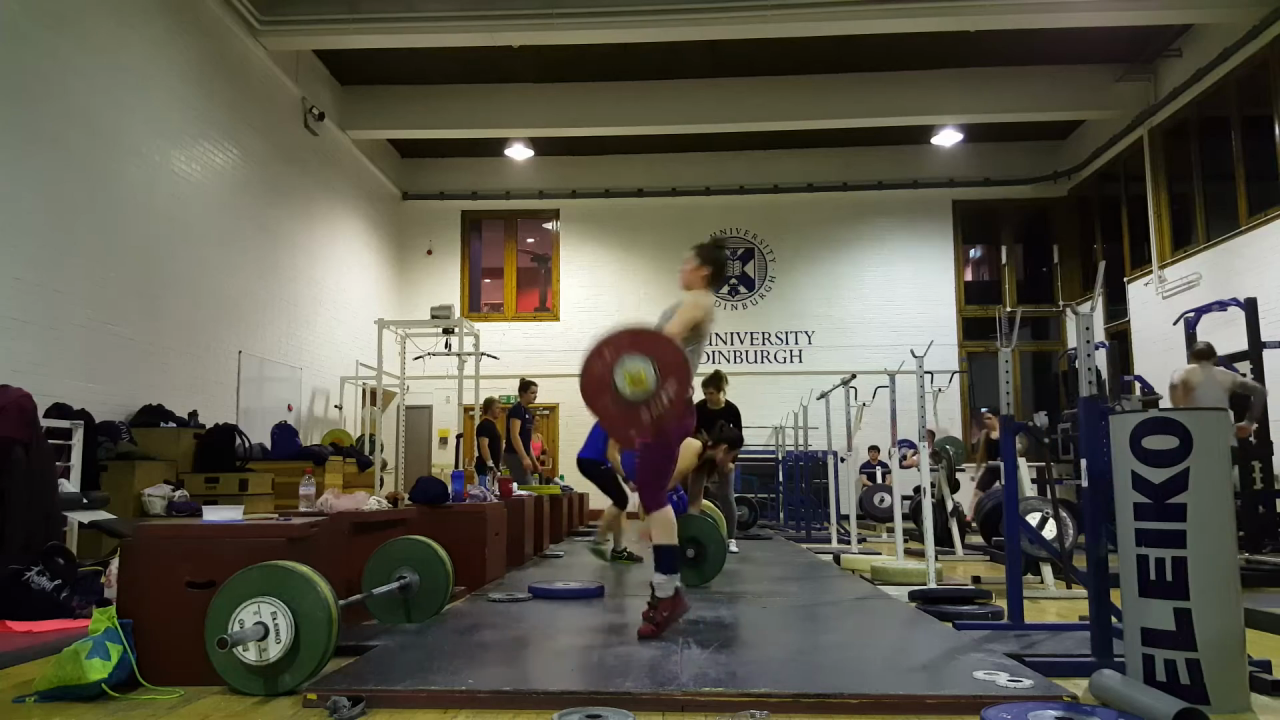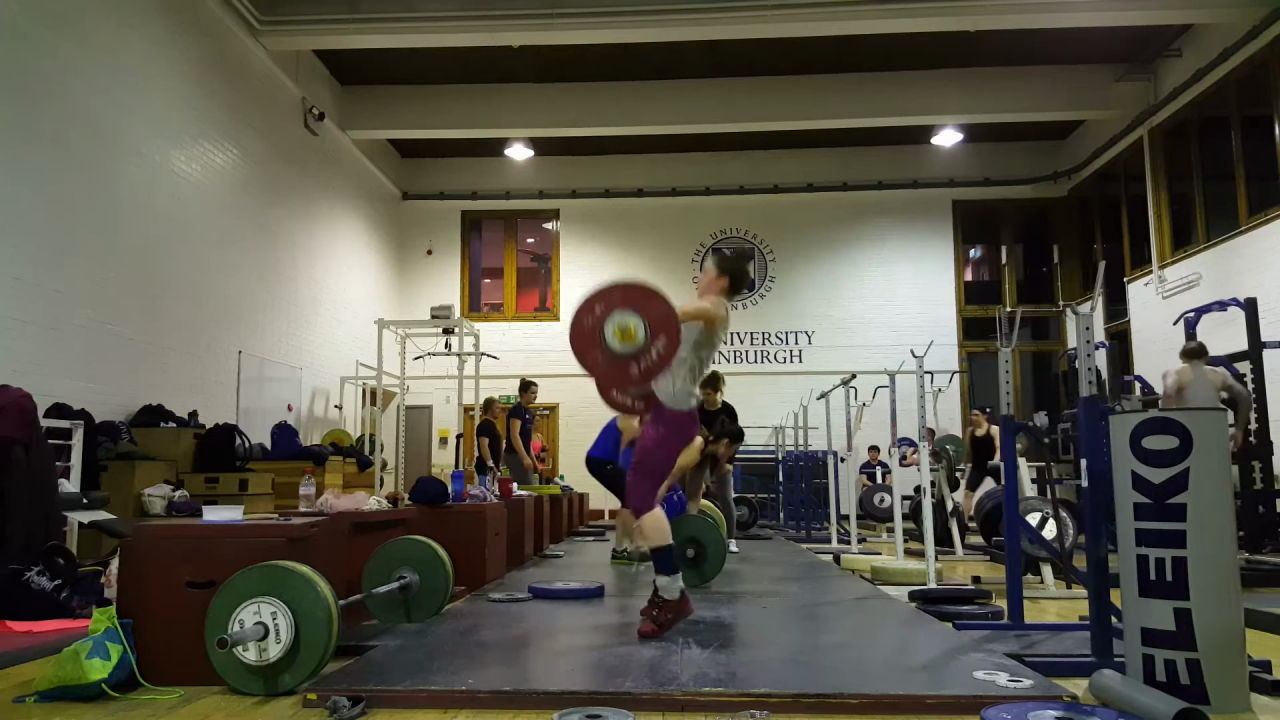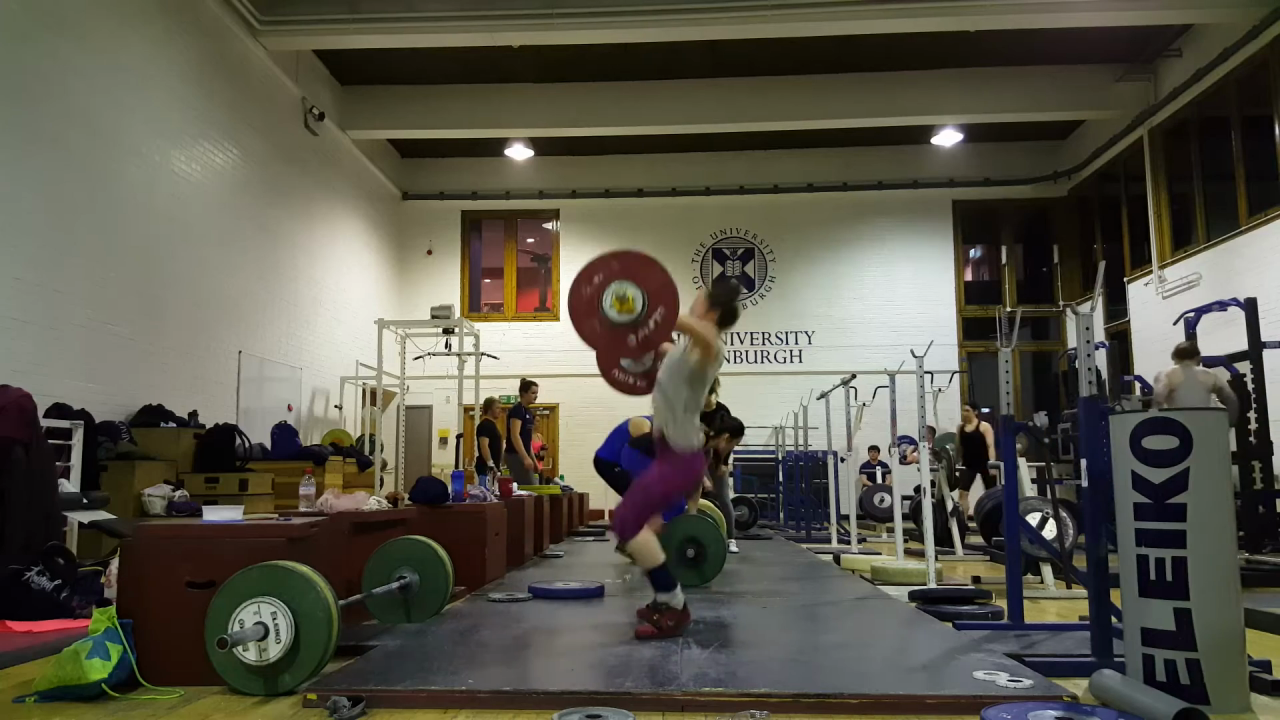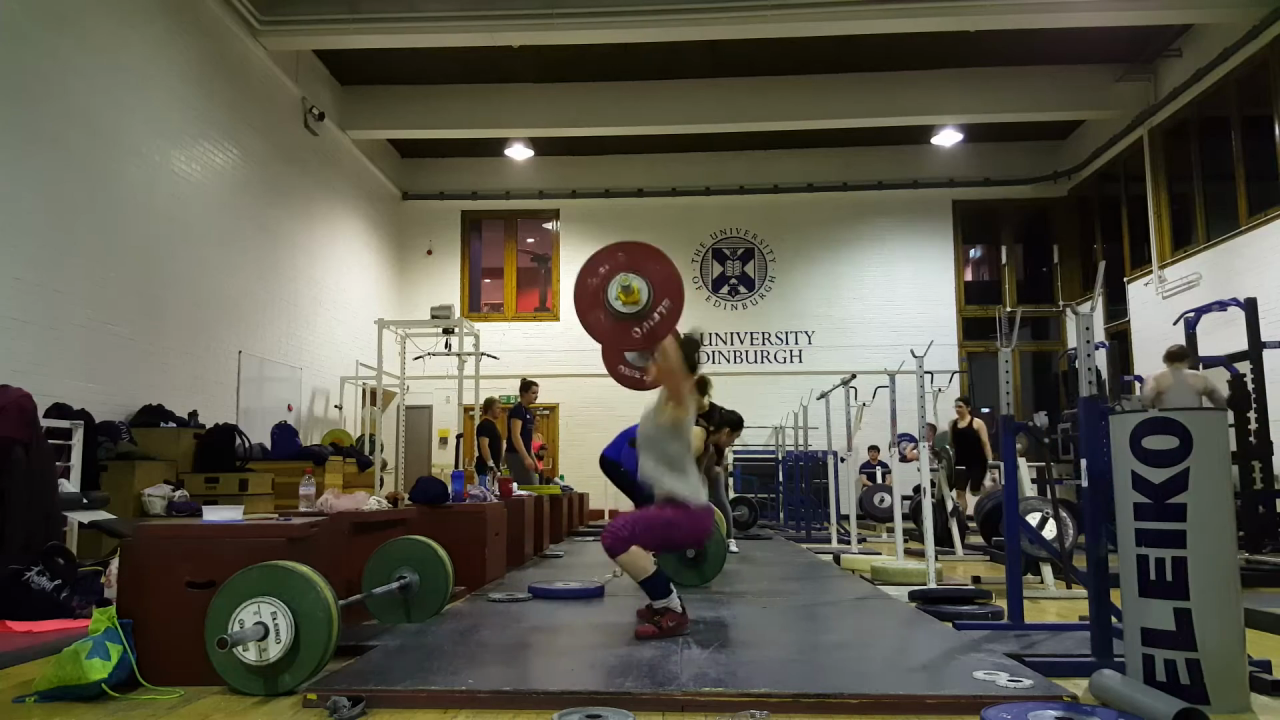
dt=0.1s
person 1, frame 1
left shoulder: (698, 303)
right shoulder: (694, 304)
left elbow: (673, 331)
left hip: (669, 408)
right hip: (666, 407)
left knee: (652, 501)
right knee: (653, 501)
left ankle: (667, 595)
right ankle: (666, 588)
person 1, frame 2
left shoulder: (714, 310)
right shoulder: (707, 311)
left elbow: (685, 311)
left hip: (673, 414)
right hip: (667, 413)
left knee: (640, 498)
right knee: (643, 497)
left ankle: (672, 597)
right ankle: (666, 590)
person 1, frame 3
left shoulder: (708, 343)
right shoulder: (694, 344)
left elbow: (687, 322)
left hip: (681, 456)
right hip: (672, 452)
left knee: (626, 520)
right knee: (628, 520)
left ankle: (672, 607)
right ankle: (666, 597)
person 1, frame 4
left shoulder: (677, 399)
right shoulder: (670, 401)
left elbow: (667, 354)
left hip: (689, 515)
right hip: (675, 505)
left knee: (615, 535)
right knee: (622, 537)
left ankle: (671, 611)
right ankle: (666, 599)
